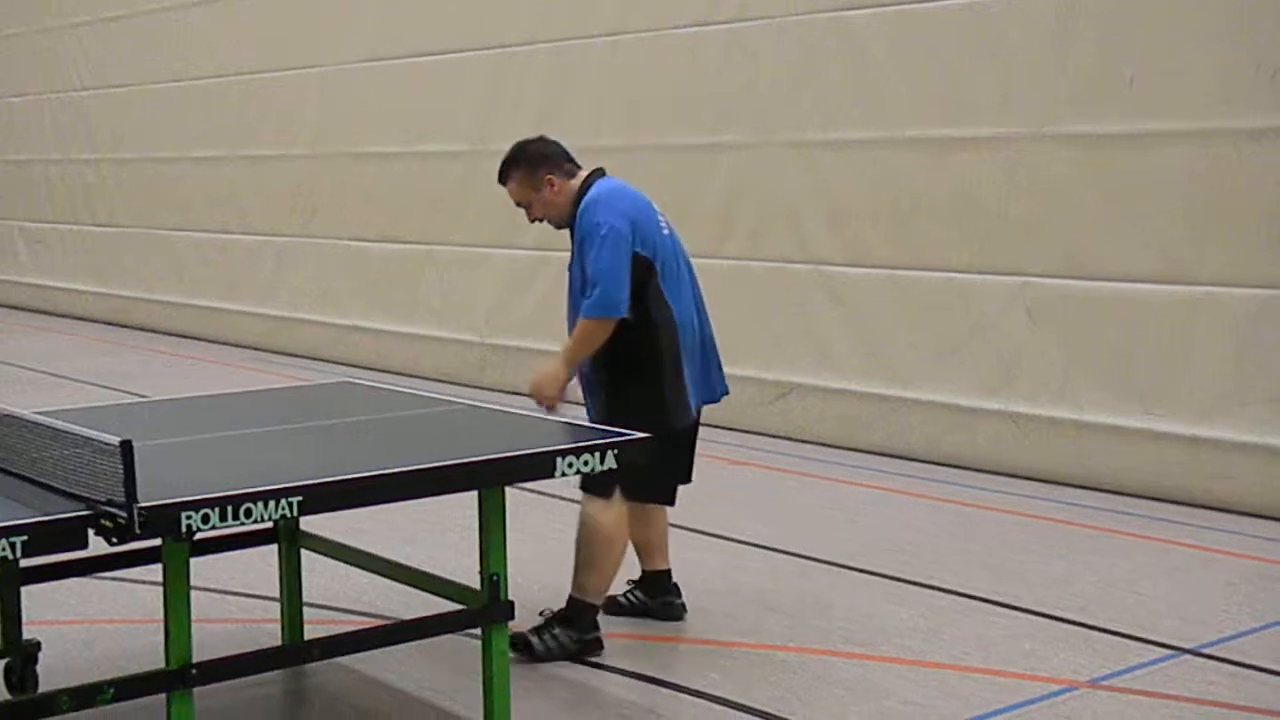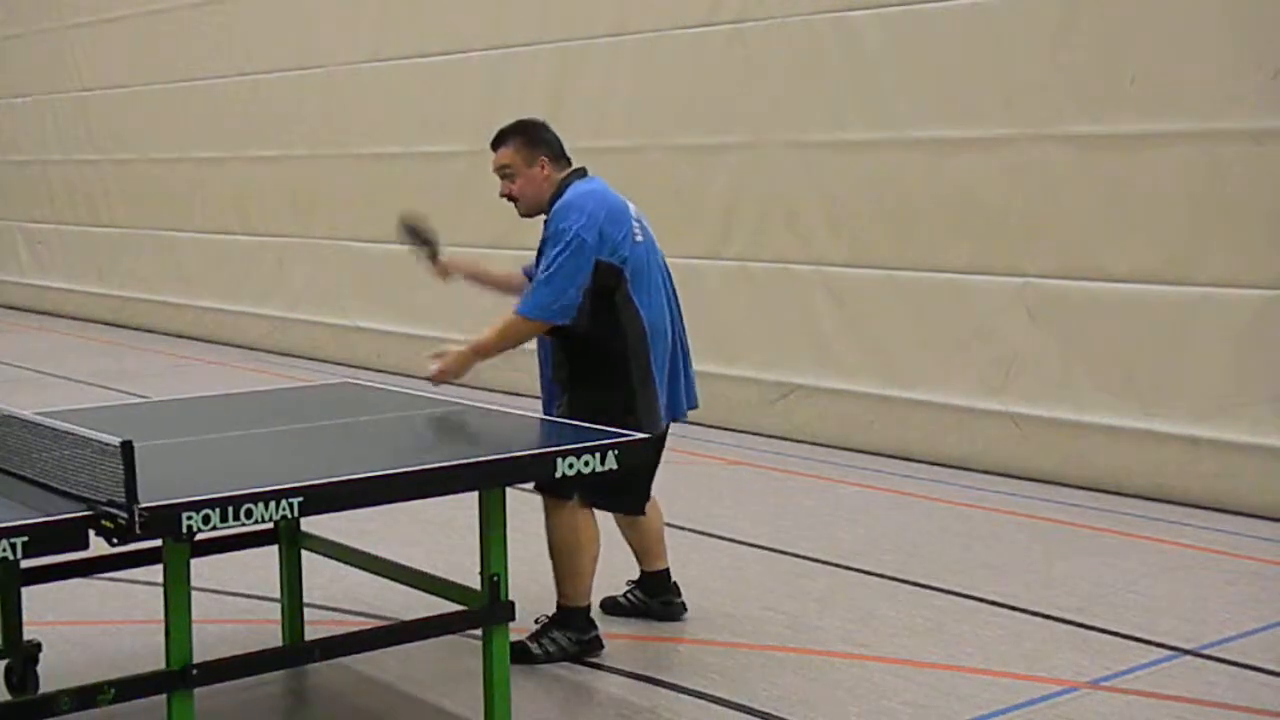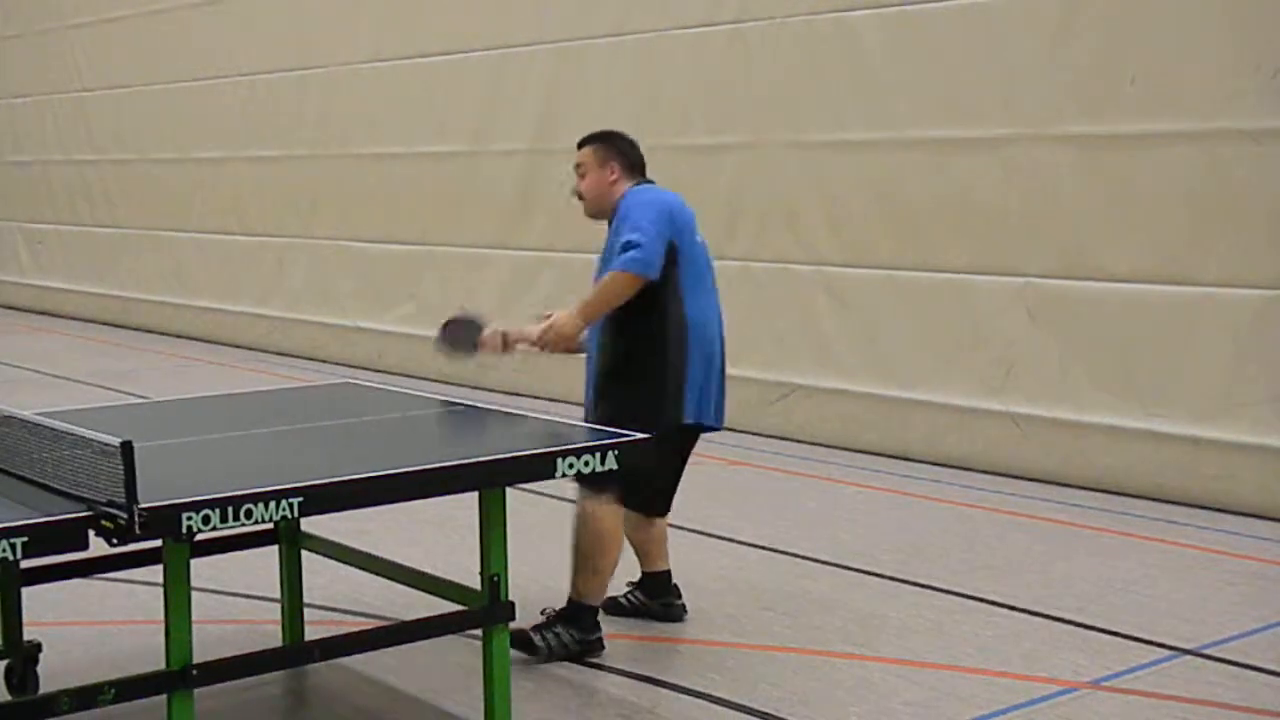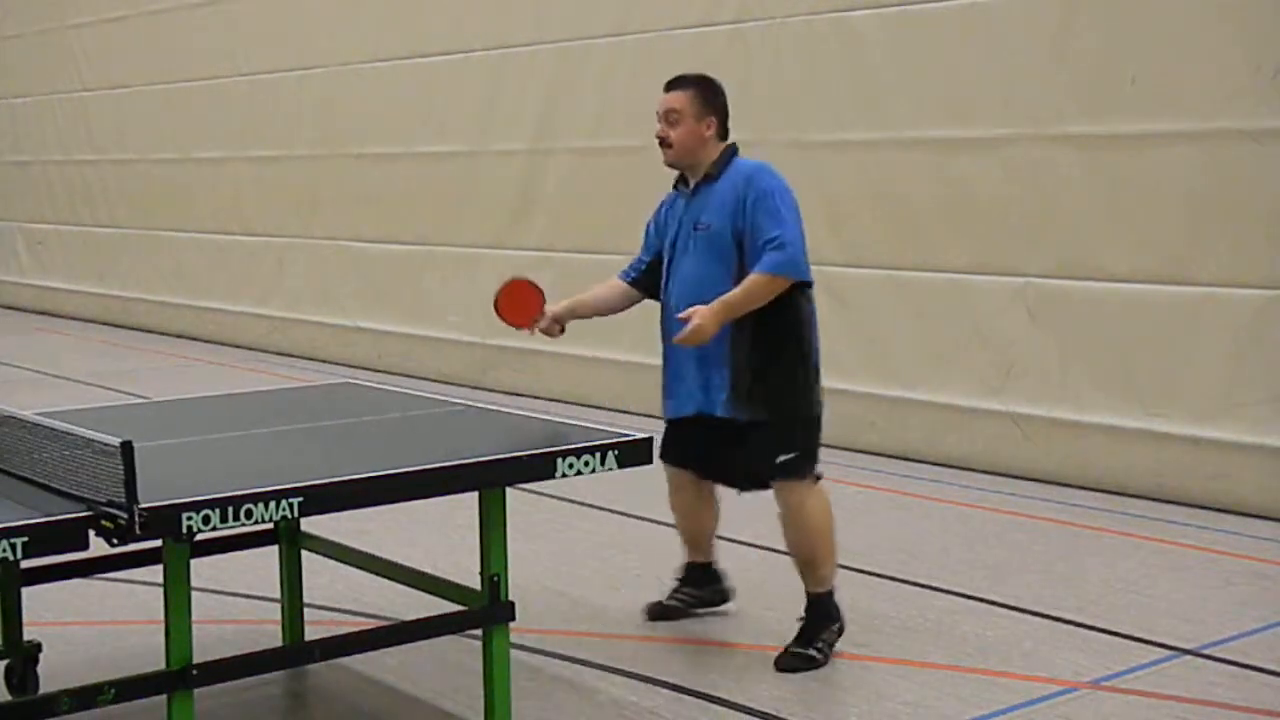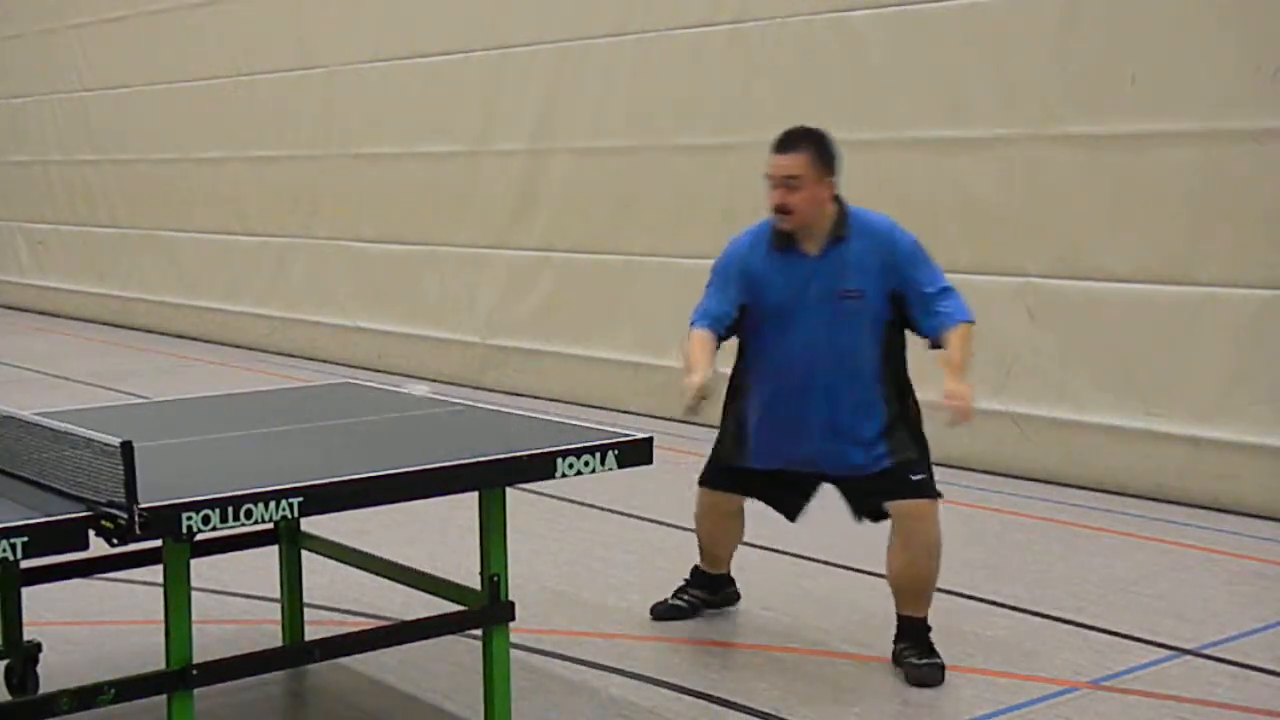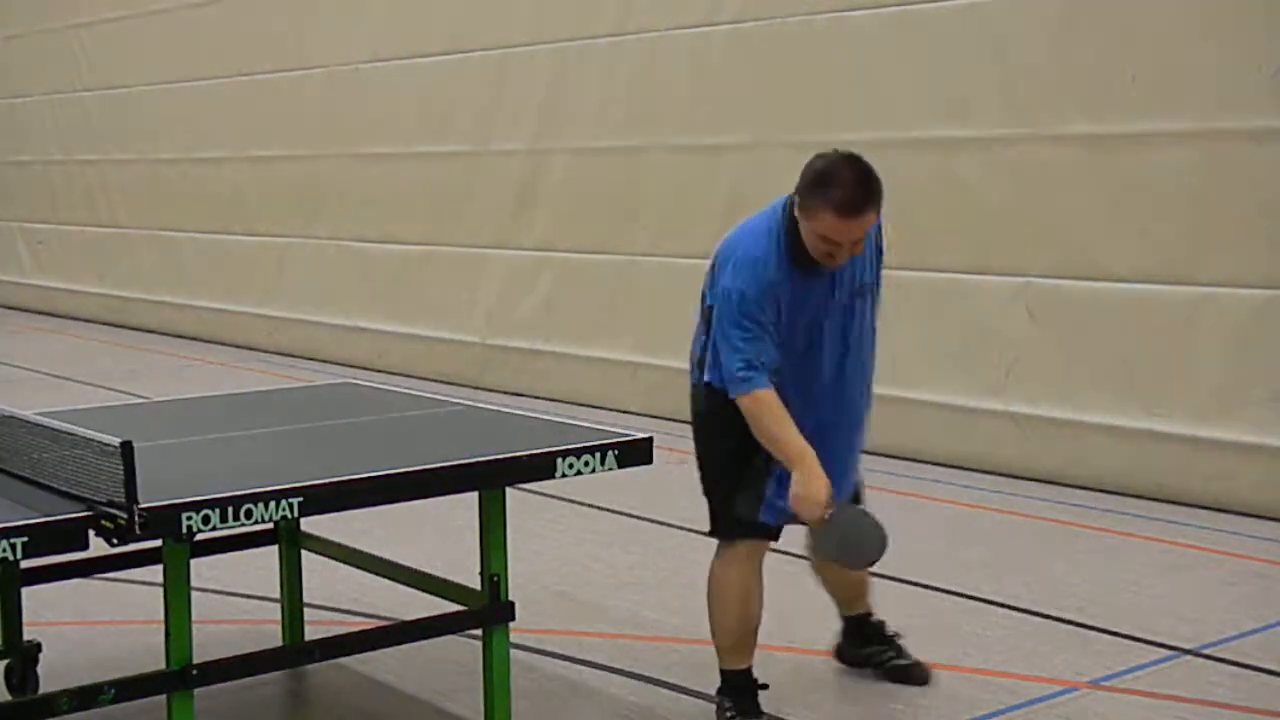
dt=0.7s
person 1, frame 1
left shoulder: (600, 211)
right shoulder: (607, 203)
left elbow: (605, 310)
left wrist: (562, 370)
right wrist: (565, 364)
left hip: (642, 378)
right hip: (663, 374)
left knee: (606, 489)
right knee: (640, 483)
left ankle: (579, 621)
right ankle: (658, 587)
person 1, frame 2
left shoulder: (579, 210)
right shoulder: (589, 203)
left elbow: (538, 310)
right elbow: (541, 280)
left wrist: (469, 355)
right wrist: (471, 271)
left hip: (615, 384)
right hip: (637, 378)
left knee: (566, 492)
right knee: (624, 488)
left ankle: (574, 625)
right ankle: (658, 588)
person 1, frame 3
left shoulder: (643, 204)
right shoulder: (647, 212)
left elbow: (635, 267)
right elbow: (612, 323)
left wrist: (577, 316)
right wrist: (540, 332)
left hip: (652, 382)
right hip: (665, 382)
left knee: (600, 490)
right knee: (632, 490)
left ankle: (579, 621)
right ankle: (658, 588)
person 1, frame 4
left shoulder: (755, 183)
right shoulder: (672, 205)
left elbow: (784, 264)
right elbow: (636, 282)
left wrist: (718, 313)
right wrist: (566, 309)
left hip: (768, 367)
right hip: (697, 374)
left knee: (794, 483)
right knee: (685, 468)
left ankle: (823, 615)
right ankle: (703, 578)
person 1, frame 5
left shoulder: (884, 241)
right shoulder: (747, 252)
left elbow: (949, 312)
right elbow: (709, 320)
left wrist: (954, 375)
right wrist: (699, 369)
left hip: (871, 417)
right hip: (771, 414)
left knee: (916, 508)
right knee: (716, 491)
left ankle: (913, 635)
right ankle: (713, 581)
person 1, frame 6
left shoulder: (860, 237)
right shoulder: (749, 264)
right elbow: (749, 385)
right wrist: (803, 463)
left hip: (825, 408)
right hip: (744, 413)
left knee: (834, 517)
right knee: (745, 538)
left ankle: (862, 633)
